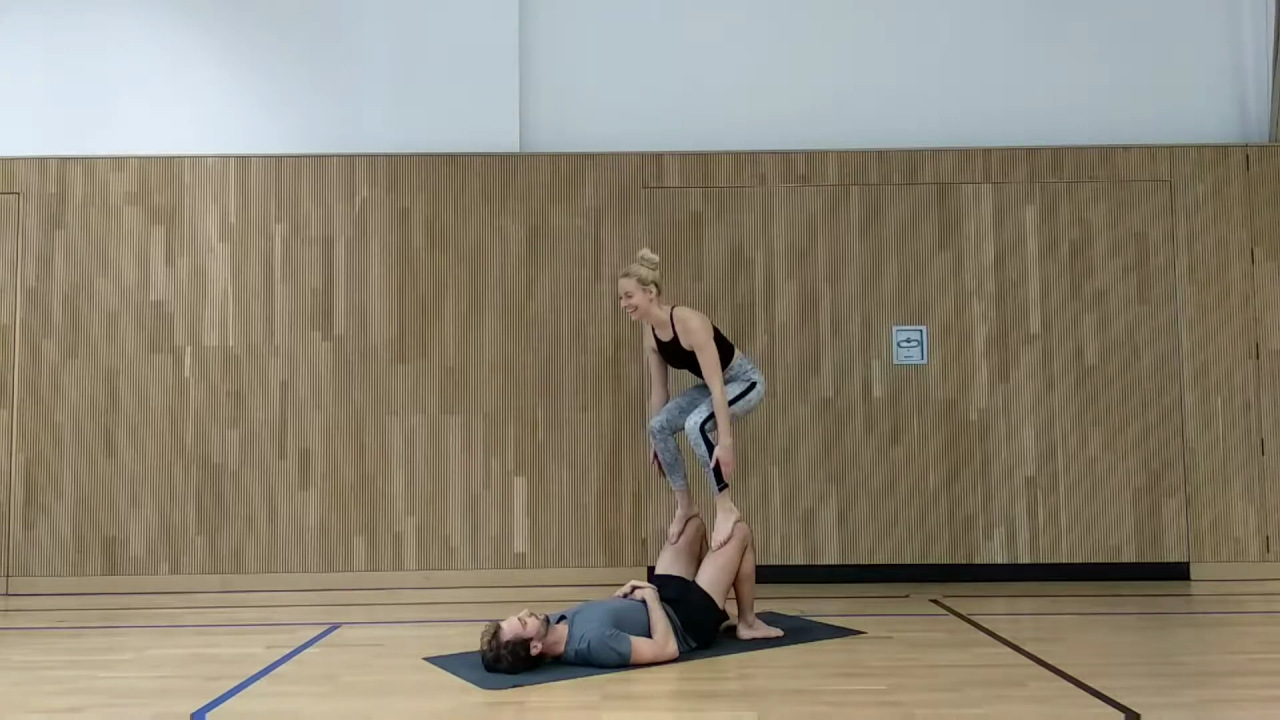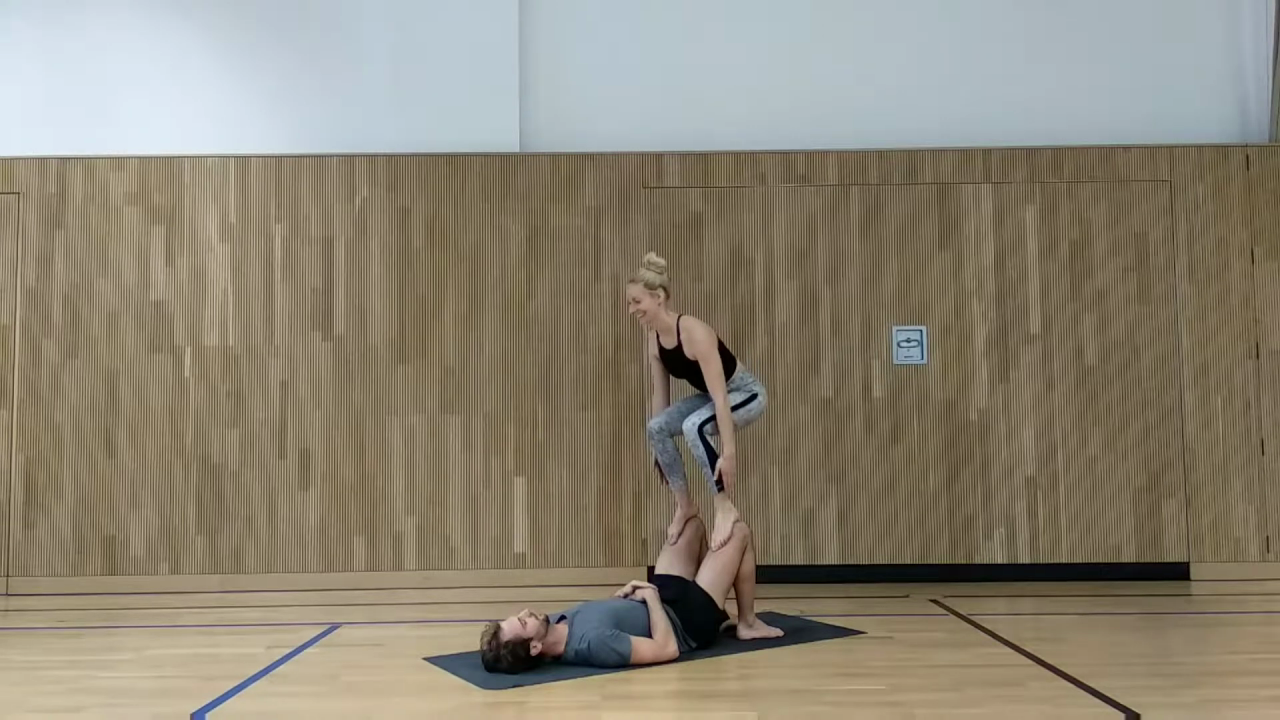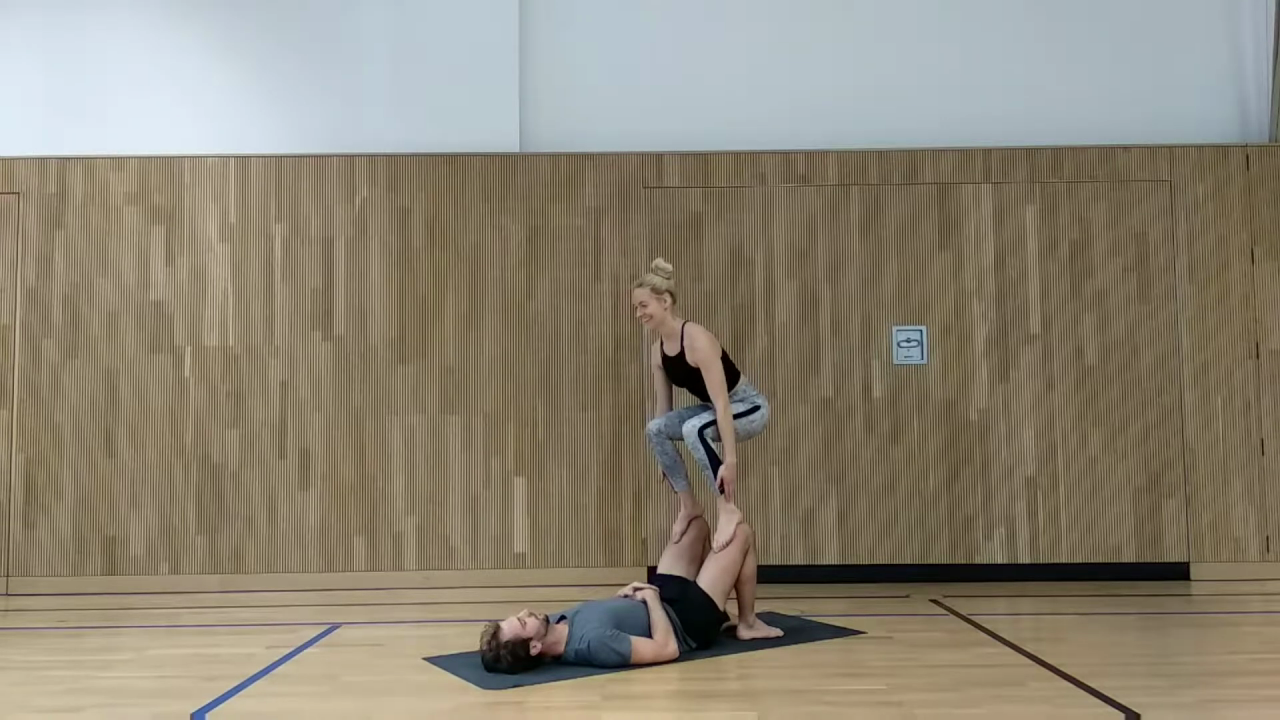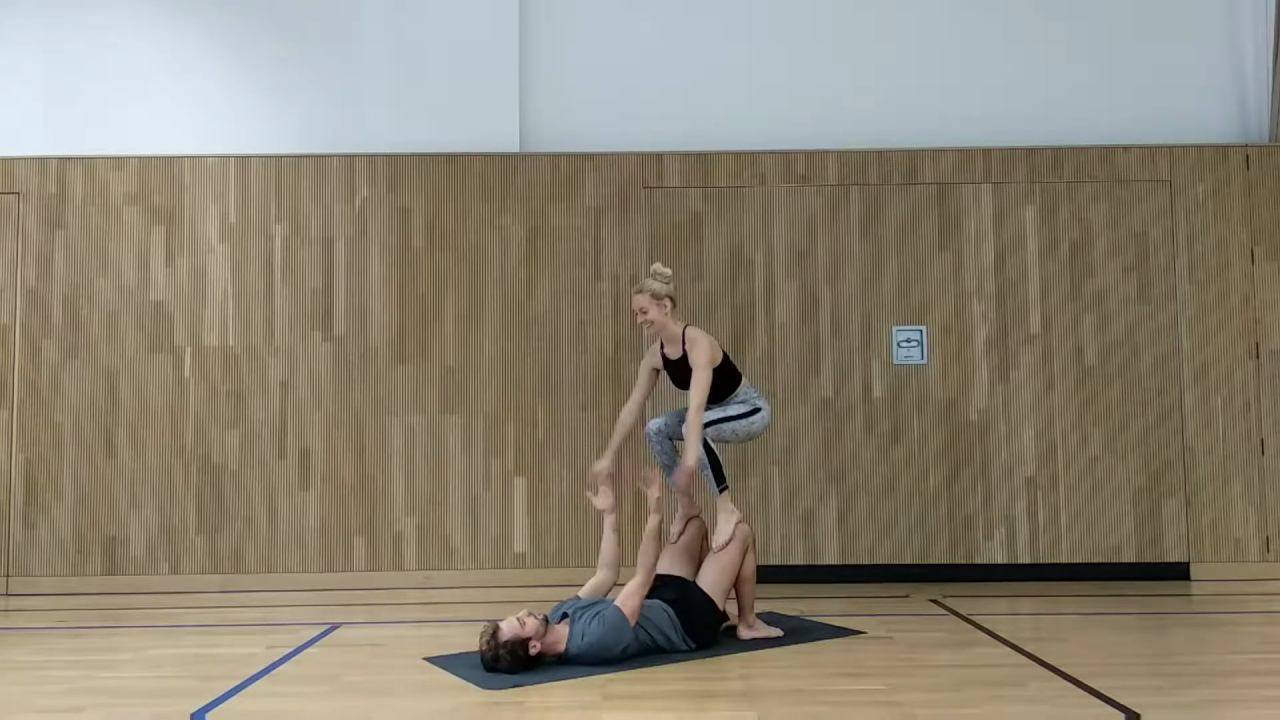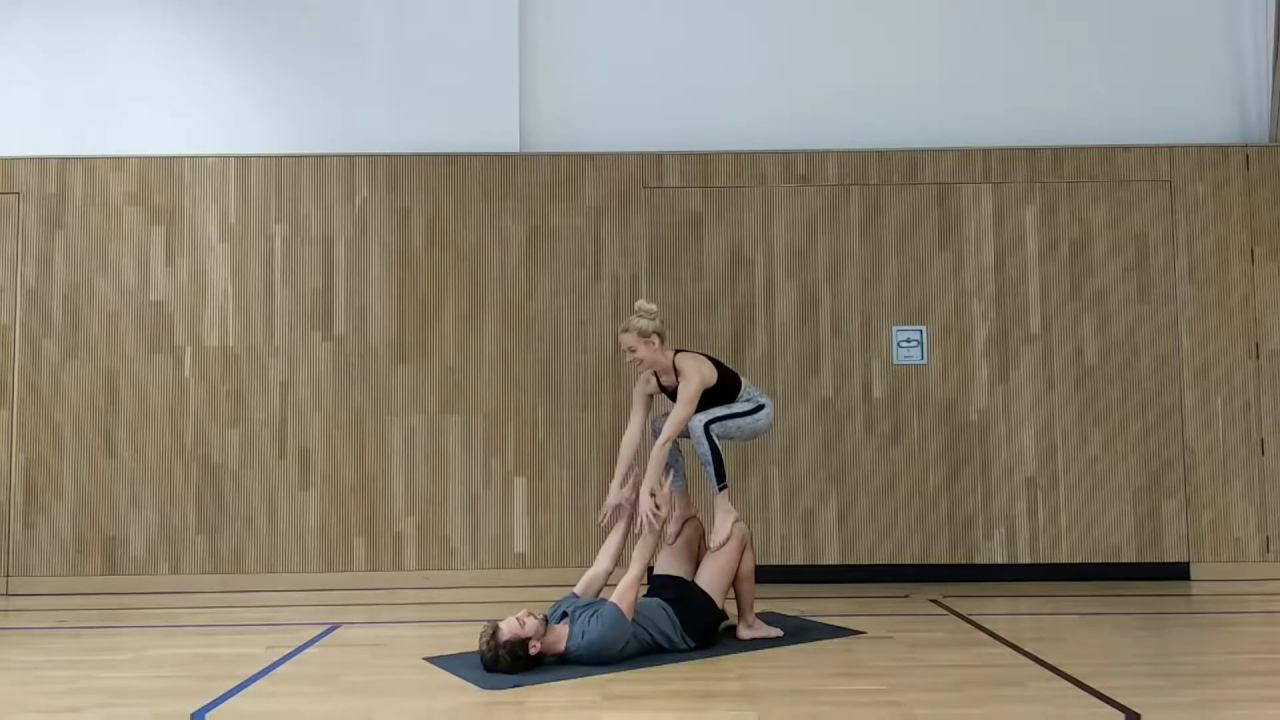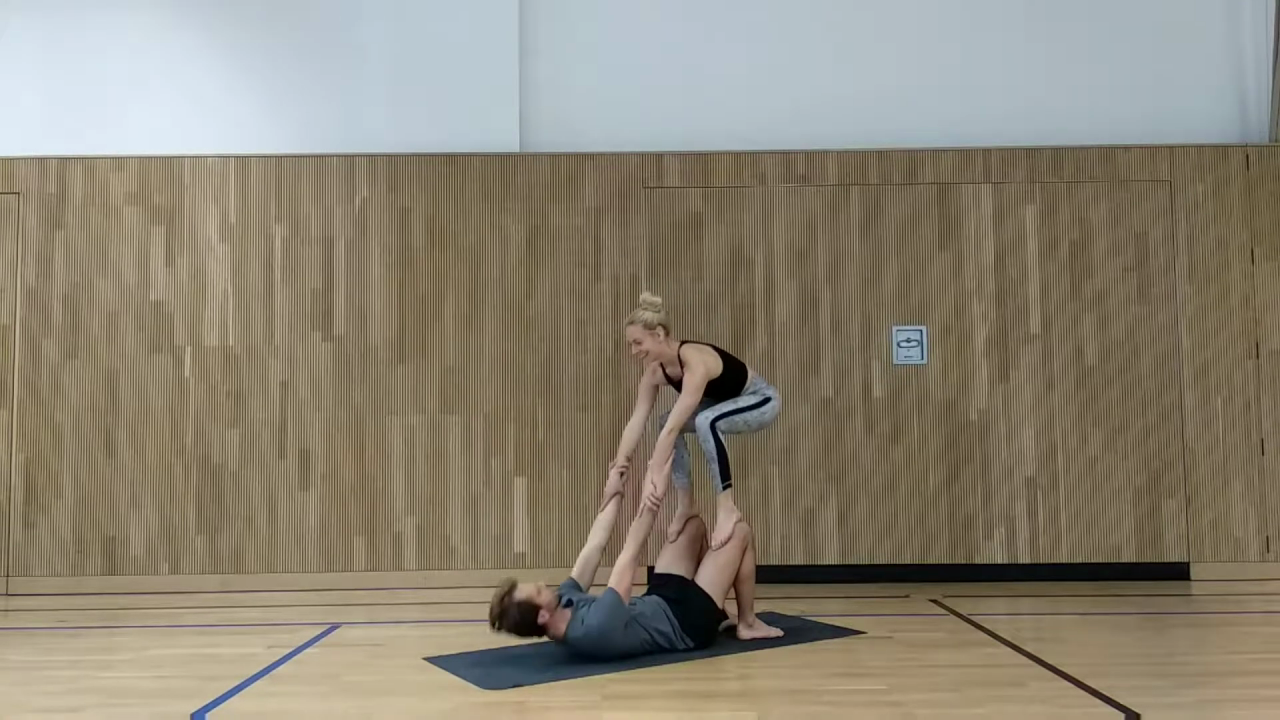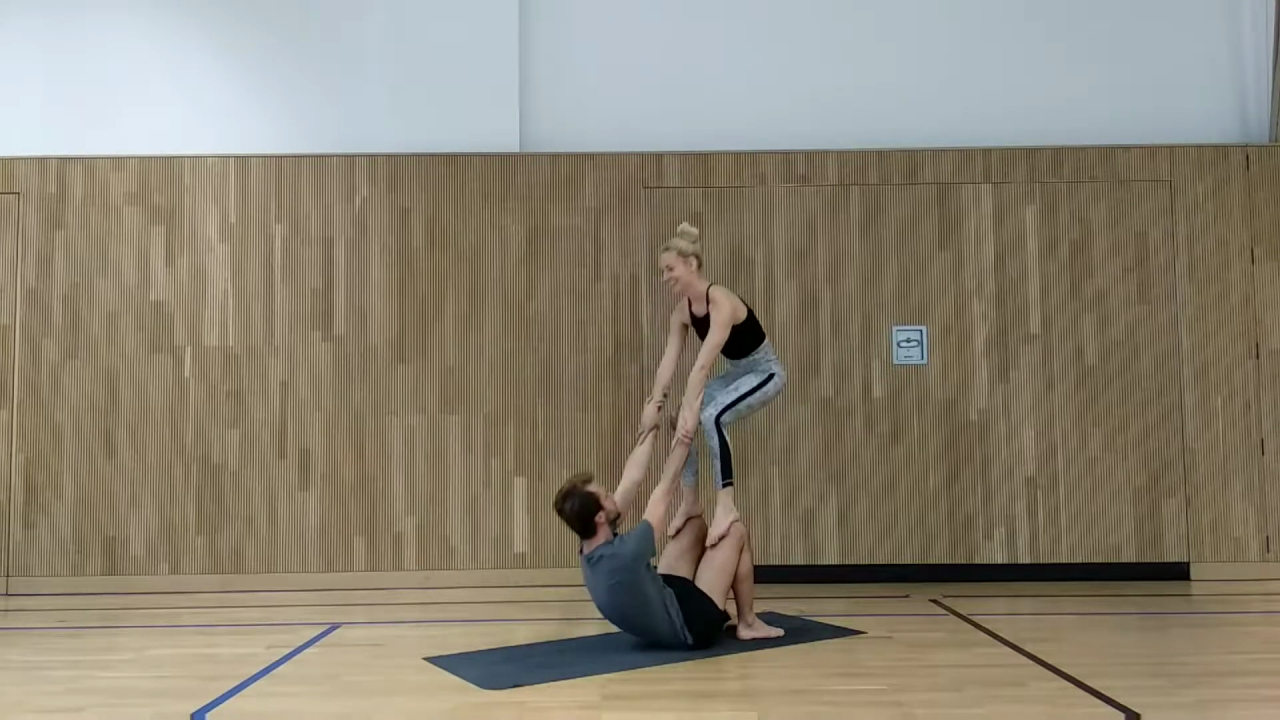
dt=0.7s
person 1, frame 1
left shoulder: (555, 625)
right shoulder: (592, 642)
right elbow: (668, 648)
left wrist: (619, 595)
right wrist: (651, 598)
left hip: (665, 604)
right hip: (689, 623)
left knee: (695, 524)
right knee: (740, 532)
left ankle: (718, 613)
right ankle: (748, 624)
person 1, frame 2
left shoulder: (553, 626)
right shoulder: (592, 643)
right elbow: (668, 649)
left wrist: (620, 595)
right wrist: (652, 598)
left hip: (664, 605)
right hip: (688, 623)
left knee: (694, 524)
right knee: (739, 532)
left ankle: (716, 611)
right ankle: (748, 624)
person 1, frame 3
left shoulder: (556, 625)
right shoulder: (591, 643)
right elbow: (668, 648)
left wrist: (621, 595)
right wrist: (652, 599)
left hip: (666, 604)
right hip: (689, 623)
left knee: (698, 524)
right knee: (742, 533)
left ankle: (719, 612)
right ankle: (748, 624)
person 1, frame 4
left shoulder: (560, 617)
right shoulder: (598, 638)
left elbow: (606, 576)
right elbow: (642, 580)
left wrist: (609, 517)
right wrist: (654, 515)
left hip: (664, 605)
right hip: (690, 623)
left knee: (696, 525)
right knee: (741, 532)
left ankle: (719, 613)
right ankle: (748, 624)
person 1, frame 5
left shoulder: (558, 616)
right shoulder: (597, 639)
left elbow: (601, 567)
right elbow: (635, 572)
left wrist: (626, 512)
right wrist: (659, 514)
left hip: (661, 604)
right hip: (689, 623)
left knee: (692, 524)
right knee: (738, 532)
left ankle: (719, 613)
right ankle: (748, 623)
person 1, frame 6
left shoulder: (563, 603)
right shoulder: (595, 630)
left elbow: (594, 546)
right elbow: (629, 557)
left wrist: (614, 495)
right wrist: (652, 501)
left hip: (658, 603)
right hip: (687, 625)
left knee: (694, 525)
right knee: (740, 532)
left ankle: (716, 614)
right ankle: (748, 624)
person 1, frame 7
left shoulder: (592, 551)
right shoulder: (623, 555)
left elbow: (631, 481)
right elbow: (662, 493)
left wrist: (649, 430)
right wrist: (683, 440)
left hip: (667, 601)
right hip: (687, 630)
left knee: (695, 524)
right knee: (736, 532)
left ankle: (720, 611)
right ankle: (748, 624)
person 2, frame 1
left shoulder: (689, 323)
right shoulder: (650, 336)
left elbow: (717, 386)
right elbow: (658, 389)
left wrist: (725, 442)
right wrist: (656, 443)
left hip: (744, 380)
right hip: (713, 385)
left knee: (695, 424)
right knee: (659, 426)
left ankle: (725, 508)
right ankle: (684, 506)
person 2, frame 2
left shoulder: (694, 332)
right shoulder: (654, 342)
left elbow: (720, 397)
right elbow: (659, 396)
left wrist: (729, 452)
right wrist: (660, 452)
left hip: (746, 393)
right hip: (713, 396)
left knee: (693, 426)
right knee: (656, 427)
left ankle: (724, 508)
right ankle: (684, 506)
person 2, frame 3
left shoulder: (697, 340)
right shoulder: (657, 351)
left elbow: (722, 404)
right elbow: (663, 408)
left wrist: (730, 460)
right wrist: (667, 463)
left hip: (749, 407)
right hip: (714, 409)
left knee: (693, 429)
right knee: (655, 429)
left ankle: (727, 509)
right ankle: (689, 506)
person 2, frame 4
left shoulder: (699, 342)
right shoulder: (655, 354)
left elbow: (698, 405)
right elbow: (632, 407)
left wrist: (691, 454)
right wrist: (608, 456)
left hip: (751, 409)
right hip: (711, 410)
left knee: (690, 428)
right knee: (656, 428)
left ankle: (726, 509)
right ankle: (686, 505)
person 2, frame 5
left shoulder: (690, 371)
right shoulder: (647, 381)
left elbow: (666, 440)
right elbow: (632, 434)
left wrist: (646, 492)
right wrist: (615, 488)
left hip: (754, 408)
right hip: (722, 410)
left knee: (699, 424)
right knee: (659, 426)
left ankle: (724, 509)
right ankle: (682, 506)
person 2, frame 6
left shoulder: (695, 362)
right shoulder: (654, 371)
left elbow: (671, 429)
right elbow: (636, 422)
right wrist: (617, 470)
left hip: (761, 400)
right hip: (728, 401)
left knee: (706, 421)
right knee: (670, 422)
left ankle: (727, 509)
right ankle: (685, 506)
person 2, frame 7
left shoulder: (721, 302)
right shoulder: (682, 311)
left elbow: (703, 364)
right elbow: (669, 360)
left wrist: (689, 409)
right wrist: (653, 405)
left hip: (764, 372)
right hip: (734, 373)
left knee: (710, 418)
right knee: (685, 422)
left ankle: (726, 507)
right ankle: (690, 503)
